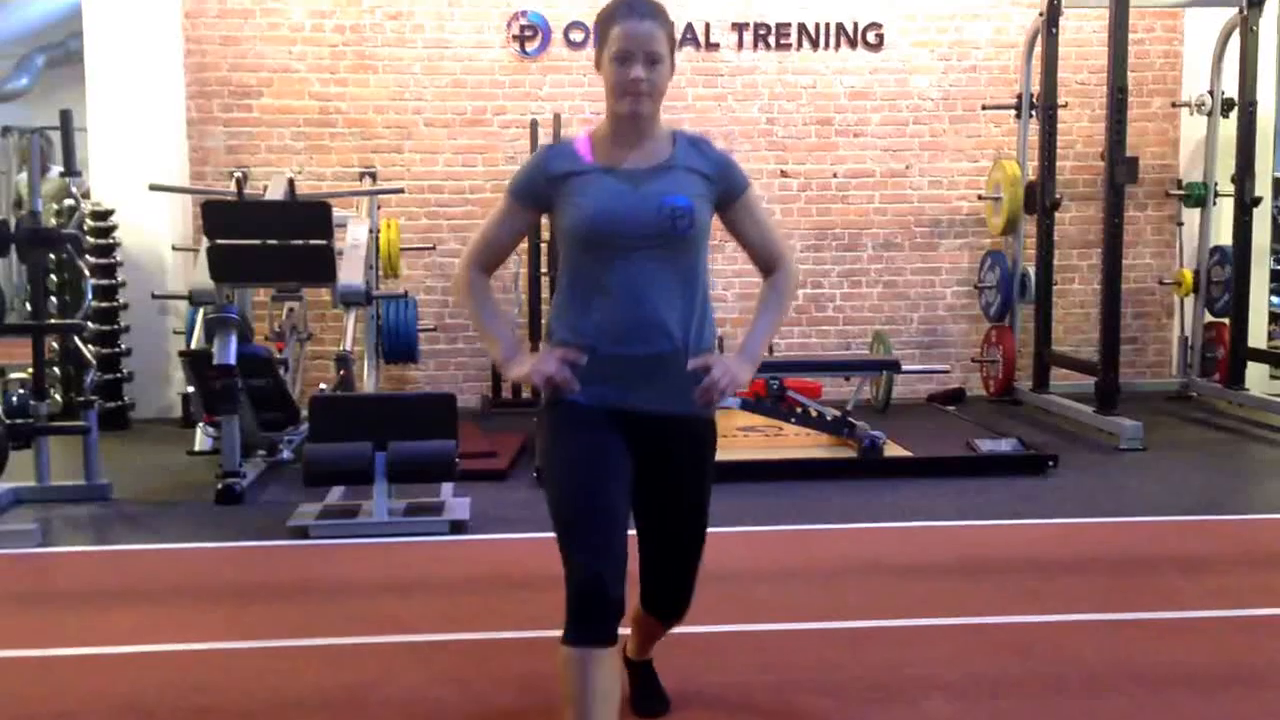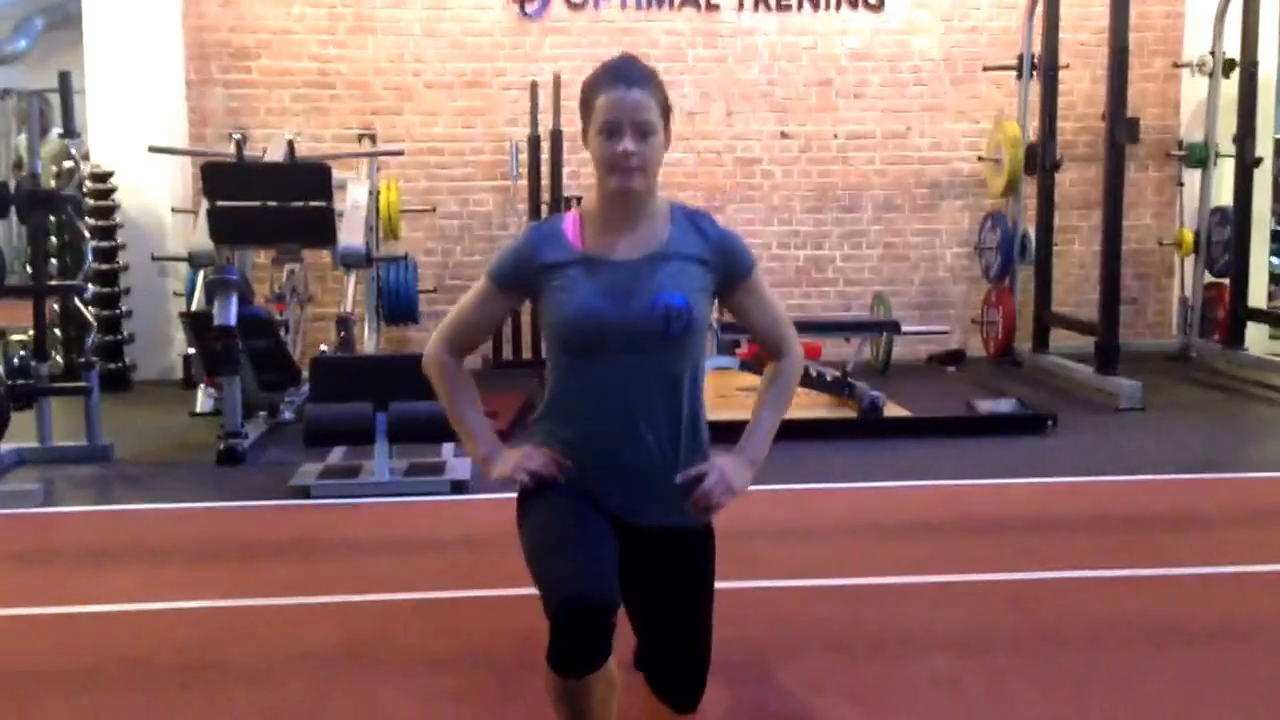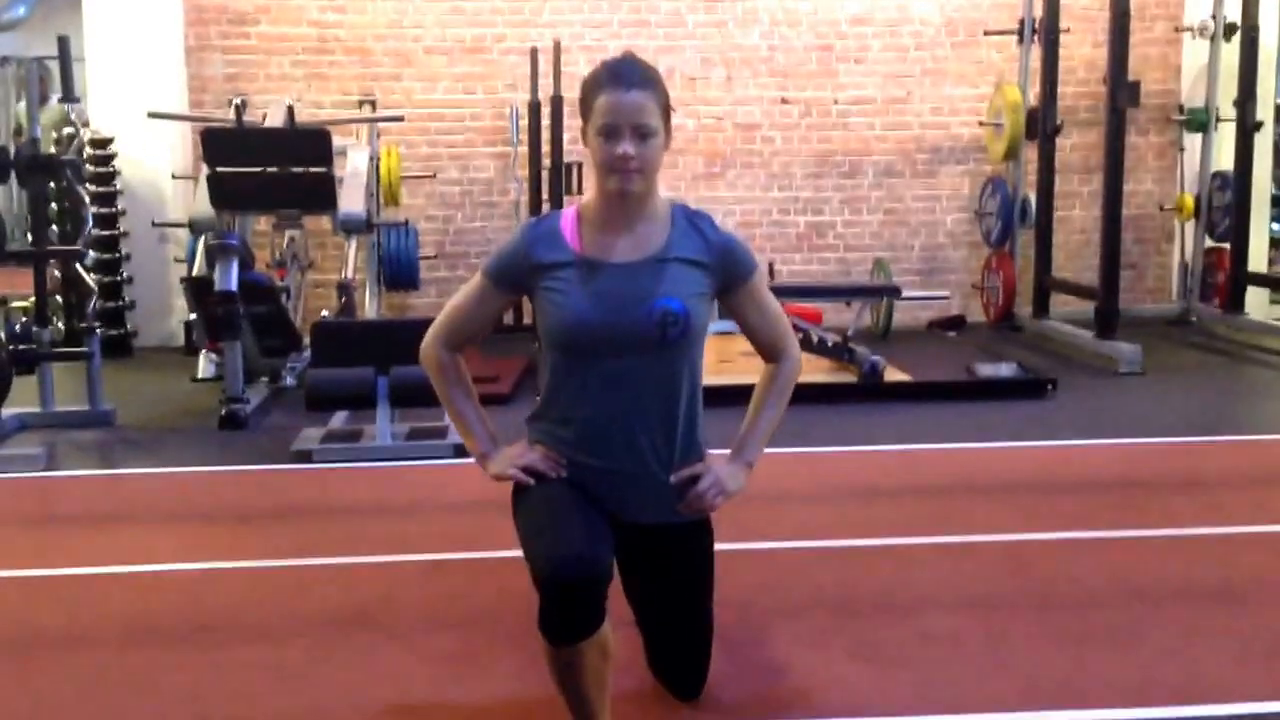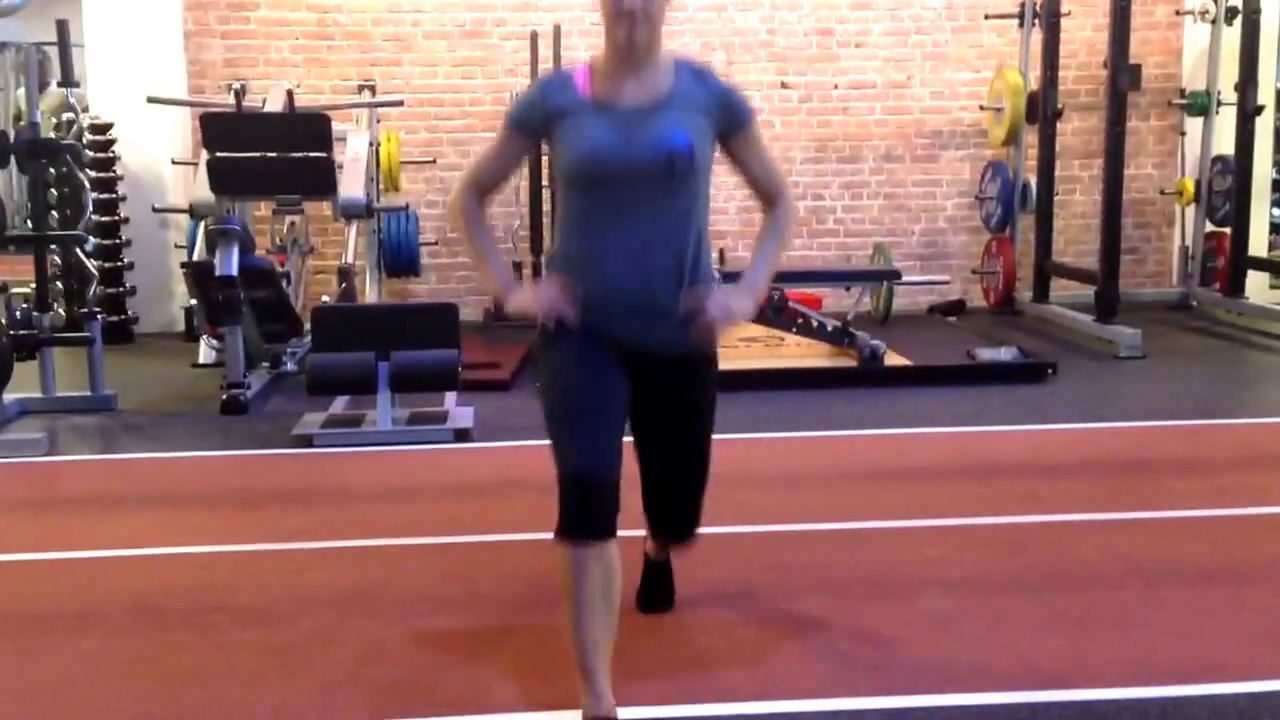
dt=0.4s
person 1, frame 1
left shoulder: (706, 163)
right shoulder: (557, 165)
left elbow: (779, 269)
right elbow: (474, 270)
left wrist: (746, 357)
right wrist: (512, 357)
left hip: (678, 403)
right hip: (584, 402)
left knee: (672, 586)
right knee: (594, 589)
left ankle: (639, 658)
person 1, frame 2
left shoulder: (709, 245)
right shoulder: (543, 249)
left elbow: (785, 353)
right elbow: (444, 352)
left wrist: (746, 458)
right wrist: (491, 452)
left hip: (671, 497)
right hip: (568, 485)
right knee: (581, 609)
left ankle: (650, 622)
person 1, frame 3
left shoulder: (709, 246)
right shoulder: (538, 247)
left elbow: (784, 354)
right elbow: (439, 348)
left wrist: (741, 460)
right wrist: (488, 450)
left hip: (668, 493)
right hip: (564, 478)
right knee: (570, 579)
left ankle: (657, 601)
person 1, frame 4
left shoulder: (707, 93)
right shoulder: (555, 96)
left elbow: (778, 200)
right elbow: (469, 195)
left wrist: (747, 291)
right wrist: (512, 289)
left hip: (678, 342)
right hip: (579, 341)
left knee: (679, 517)
right knee: (587, 485)
left ankle: (656, 556)
